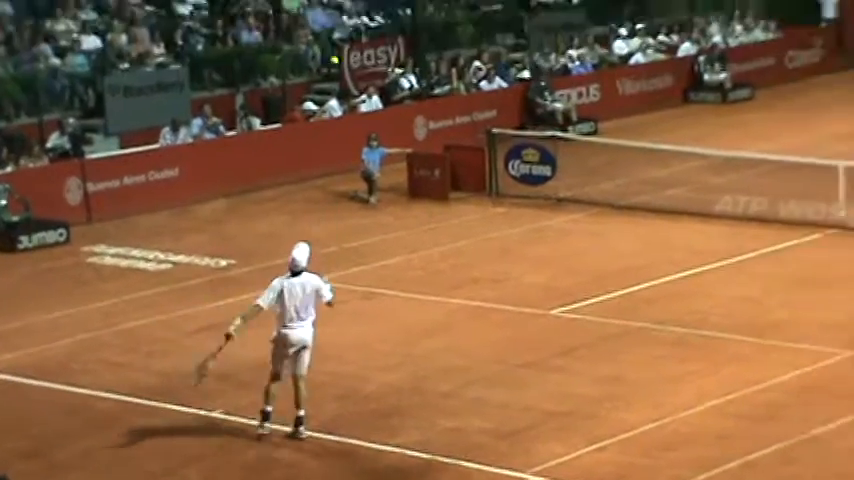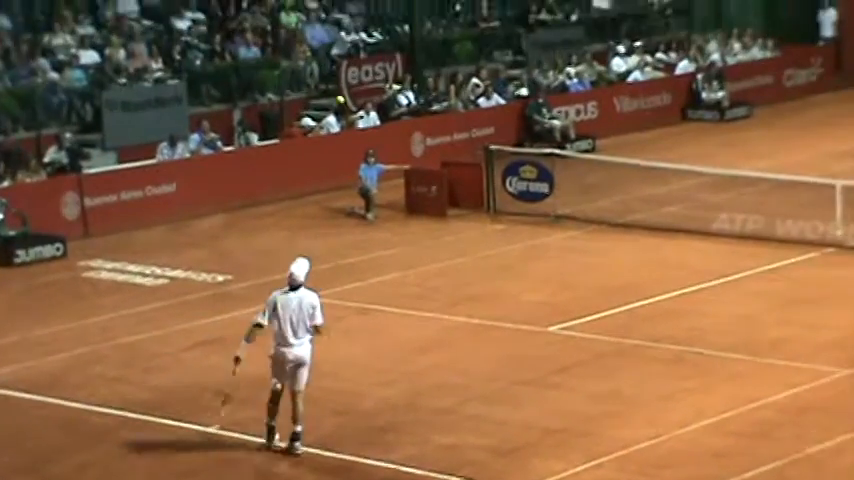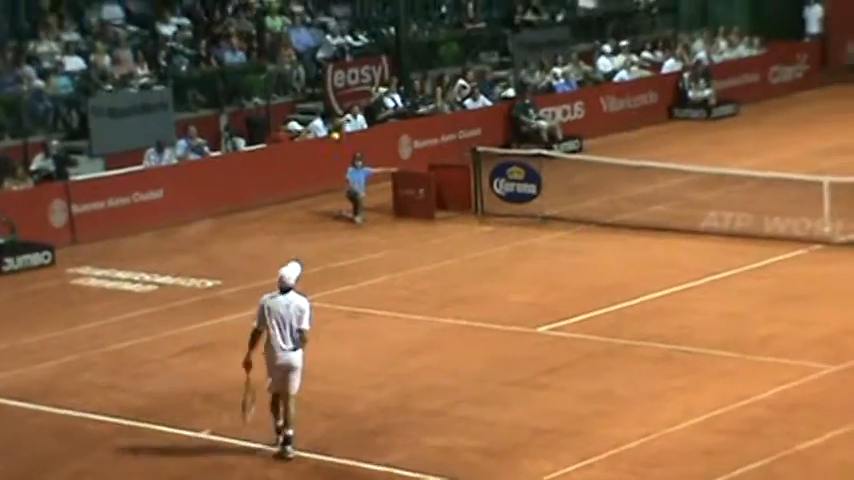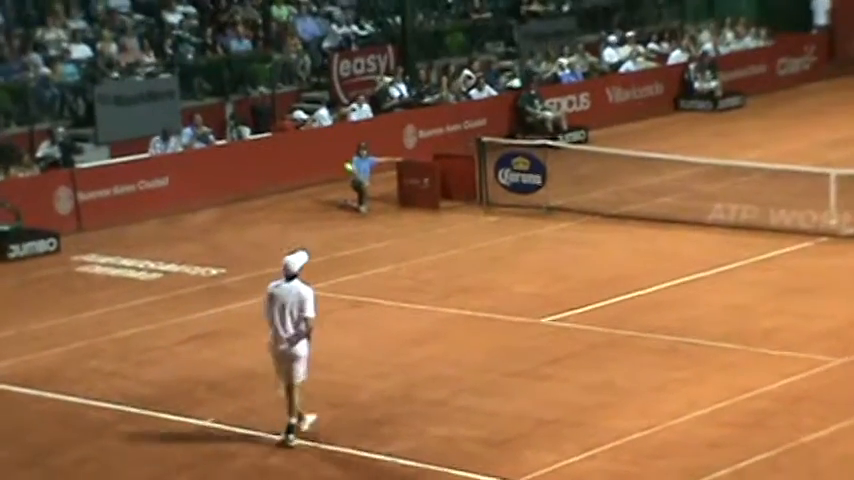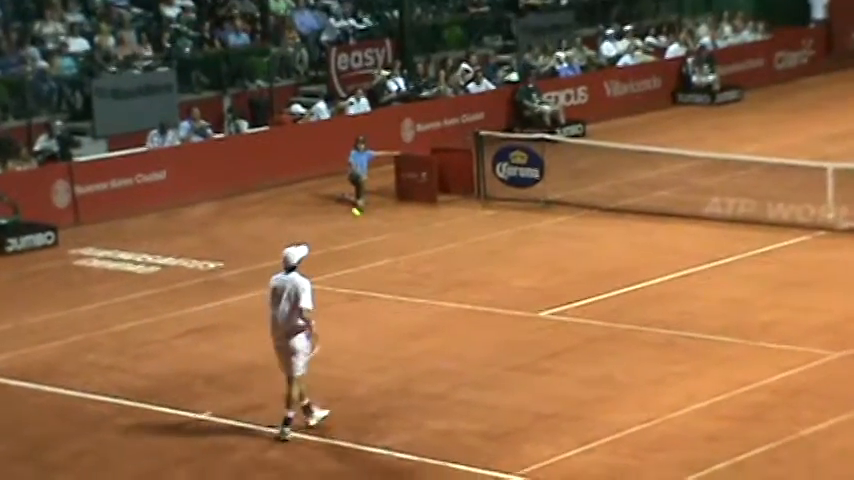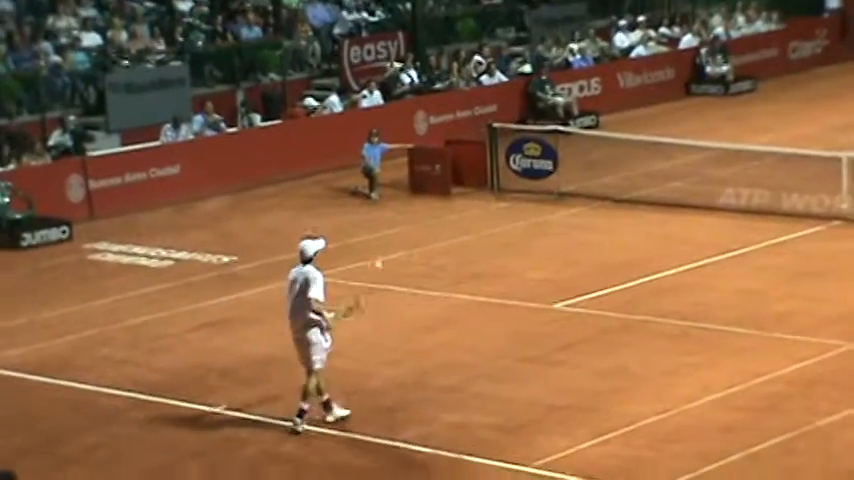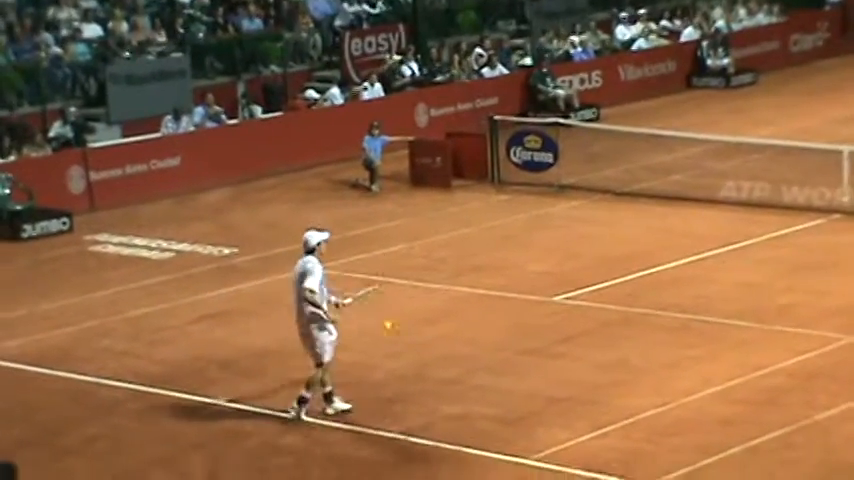
dt=0.1s
person 1, frame 1
left shoulder: (280, 283)
right shoulder: (314, 281)
left elbow: (258, 306)
right elbow: (330, 301)
left wrist: (236, 325)
right wrist: (327, 291)
left hip: (285, 336)
right hip: (305, 335)
left knee: (275, 377)
right knee: (299, 379)
left ankle: (265, 420)
right ankle: (300, 425)
person 1, frame 2
left shoulder: (276, 298)
right shoulder: (311, 298)
left elbow: (258, 325)
right elbow: (318, 328)
left wrist: (241, 349)
right wrist: (317, 329)
left hip: (282, 352)
right hip: (302, 352)
left knee: (276, 392)
right knee: (297, 394)
left ankle: (270, 436)
right ankle: (295, 440)
person 1, frame 3
left shoulder: (266, 301)
right shoulder: (302, 302)
left elbow: (257, 331)
right elbow: (304, 335)
left wrist: (249, 356)
right wrist: (301, 348)
left hip: (274, 355)
right hip: (293, 356)
left knee: (276, 395)
right knee: (289, 398)
left ankle: (279, 434)
right ankle: (286, 444)
person 1, frame 4
left shoulder: (273, 288)
right shoulder: (305, 291)
left elbow: (271, 317)
right elbow: (308, 322)
right wrist: (309, 342)
left hip: (277, 344)
right hip: (296, 344)
left knee: (289, 383)
right knee: (294, 386)
left ankle: (300, 419)
right ankle: (290, 434)
person 1, frame 5
left shoulder: (275, 281)
right shoulder: (302, 283)
right elbow: (304, 313)
right wrist: (312, 334)
left hip: (279, 336)
right hip: (295, 337)
left knee: (294, 377)
right knee: (295, 380)
left ankle: (310, 412)
right ankle: (286, 427)
person 1, frame 6
left shoulder: (294, 273)
right shoulder: (315, 275)
right elbow: (314, 303)
left wrist: (327, 313)
right wrist: (328, 318)
left hip: (298, 329)
right hip: (311, 330)
left knee: (314, 370)
right knee: (314, 373)
left ankle: (329, 408)
right ankle: (300, 419)
person 1, frame 7
left shoulder: (304, 264)
right shoulder: (314, 266)
right elbow: (307, 293)
left wrist: (337, 300)
right wrist: (325, 311)
left hip: (305, 320)
right hip: (316, 322)
left knee: (320, 361)
right knee: (323, 364)
left ankle: (330, 401)
right ankle: (300, 404)
